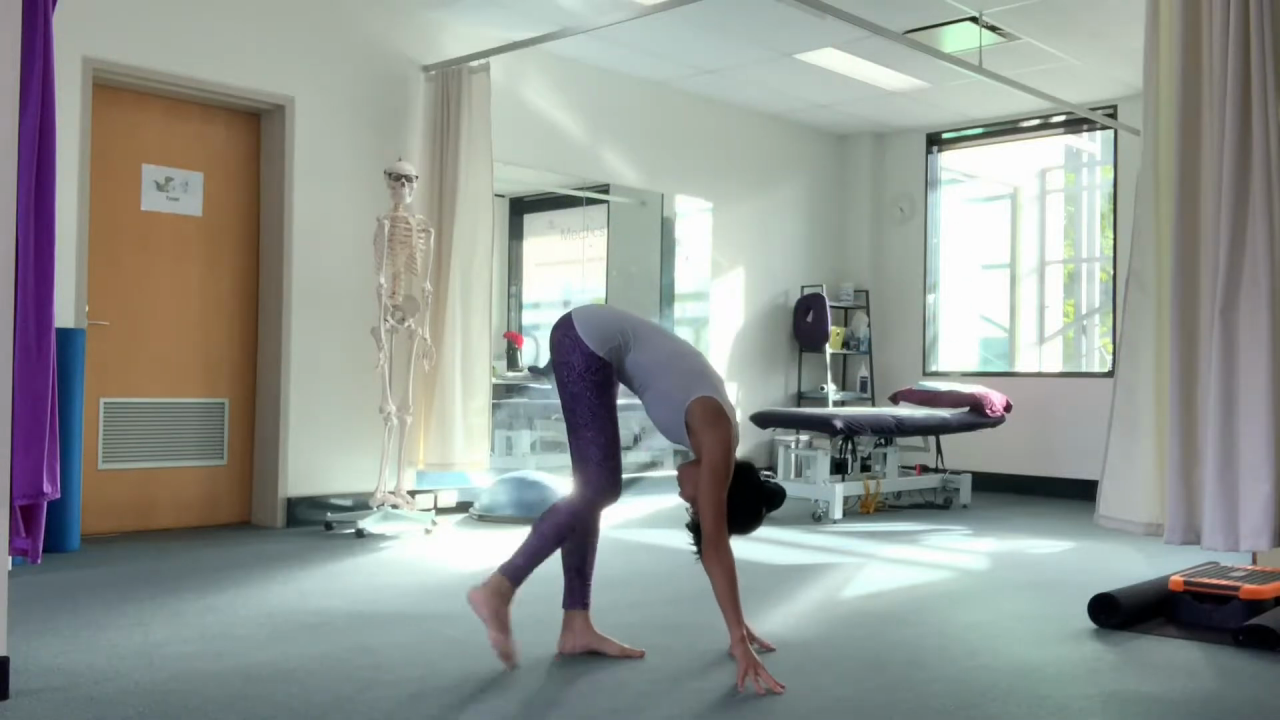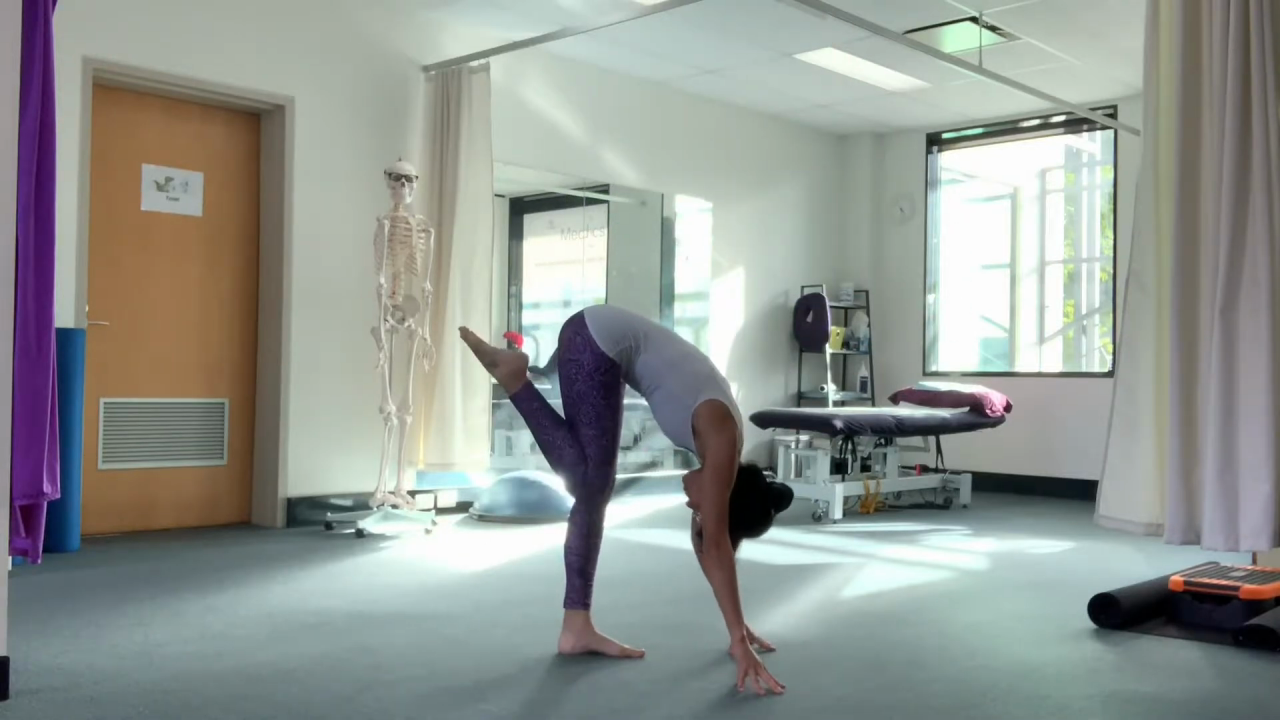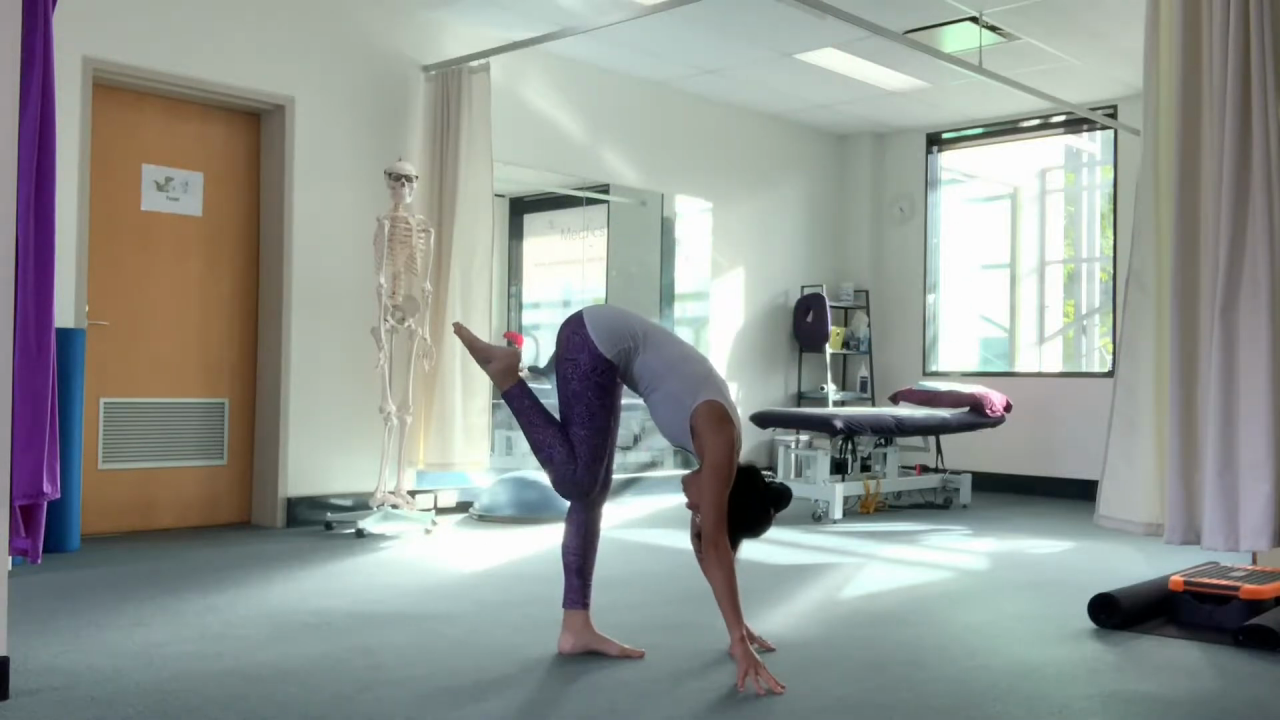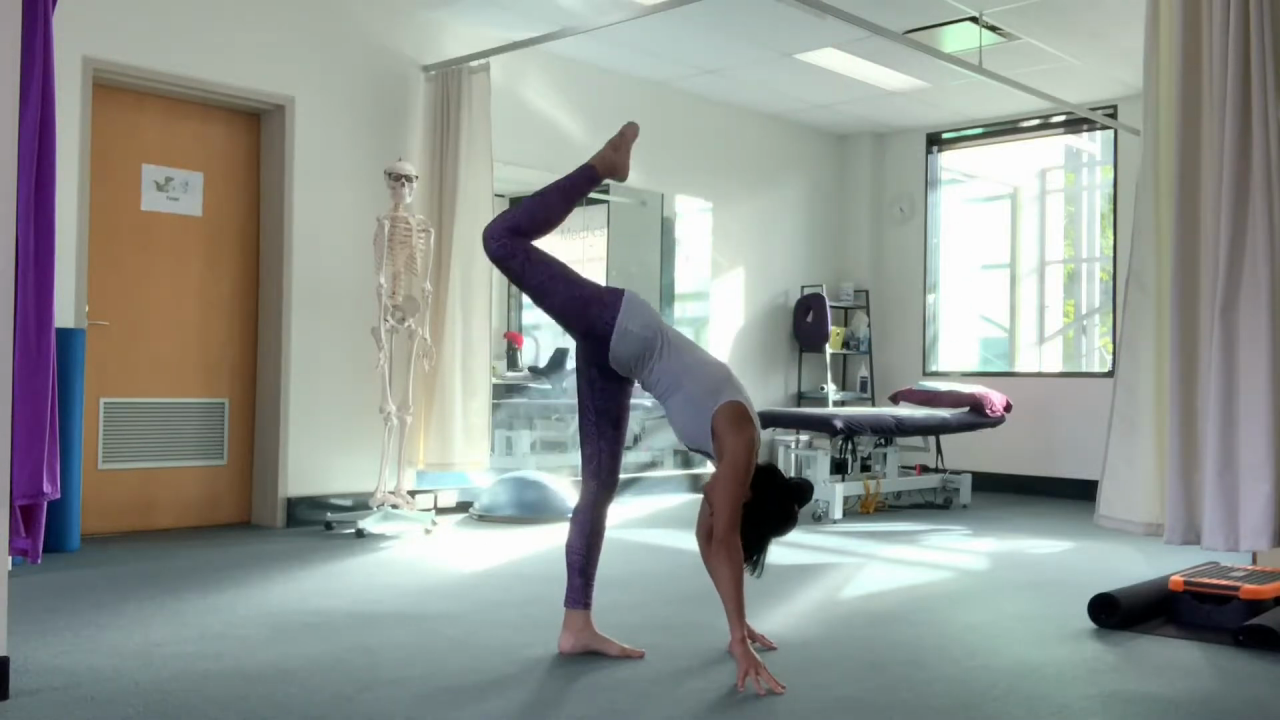
dt=0.5s
person 1, frame 1
left shoulder: (717, 431)
right shoulder: (716, 440)
left elbow: (713, 540)
right elbow: (713, 542)
left wrist: (737, 626)
right wrist: (739, 640)
left hip: (589, 342)
right hip: (586, 338)
left knee: (594, 488)
right knee: (598, 490)
left ankle: (576, 628)
right ankle: (497, 590)
person 1, frame 2
left shoulder: (718, 437)
right shoulder: (722, 438)
left elbow: (709, 541)
right elbow: (714, 544)
left wrist: (738, 628)
right wrist: (739, 640)
left hip: (605, 344)
right hip: (597, 338)
left knee: (593, 490)
right knee: (589, 483)
left ankle: (577, 629)
right ankle: (514, 376)
person 1, frame 3
left shoulder: (718, 437)
right shoulder: (719, 440)
left elbow: (706, 540)
right elbow: (713, 543)
left wrist: (736, 630)
right wrist: (739, 638)
left hip: (606, 350)
right hip: (596, 337)
left knee: (591, 491)
right knee: (577, 481)
left ankle: (577, 629)
person 1, frame 4
left shoulder: (733, 445)
right shoulder: (740, 443)
left elbow: (711, 539)
right elbow: (724, 541)
left wrist: (739, 627)
right wrist: (739, 640)
left hip: (618, 350)
right hip: (620, 328)
left knee: (598, 490)
right knee: (501, 240)
left ankle: (578, 628)
